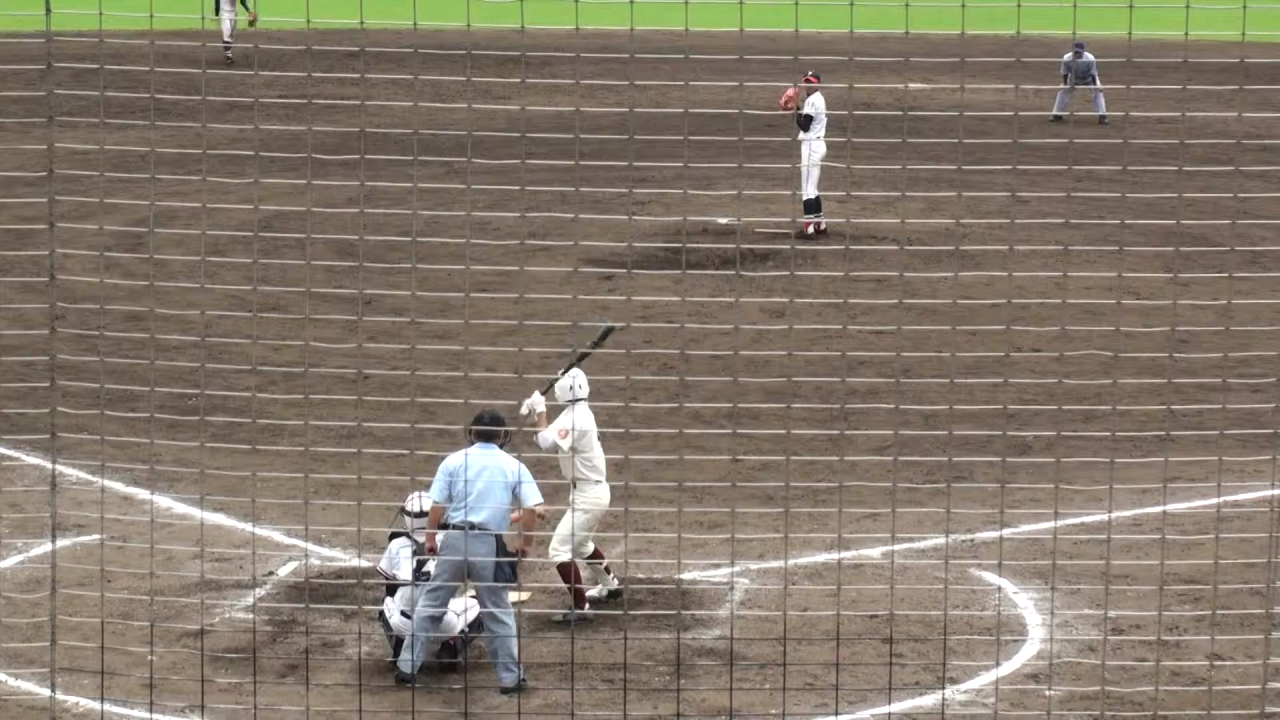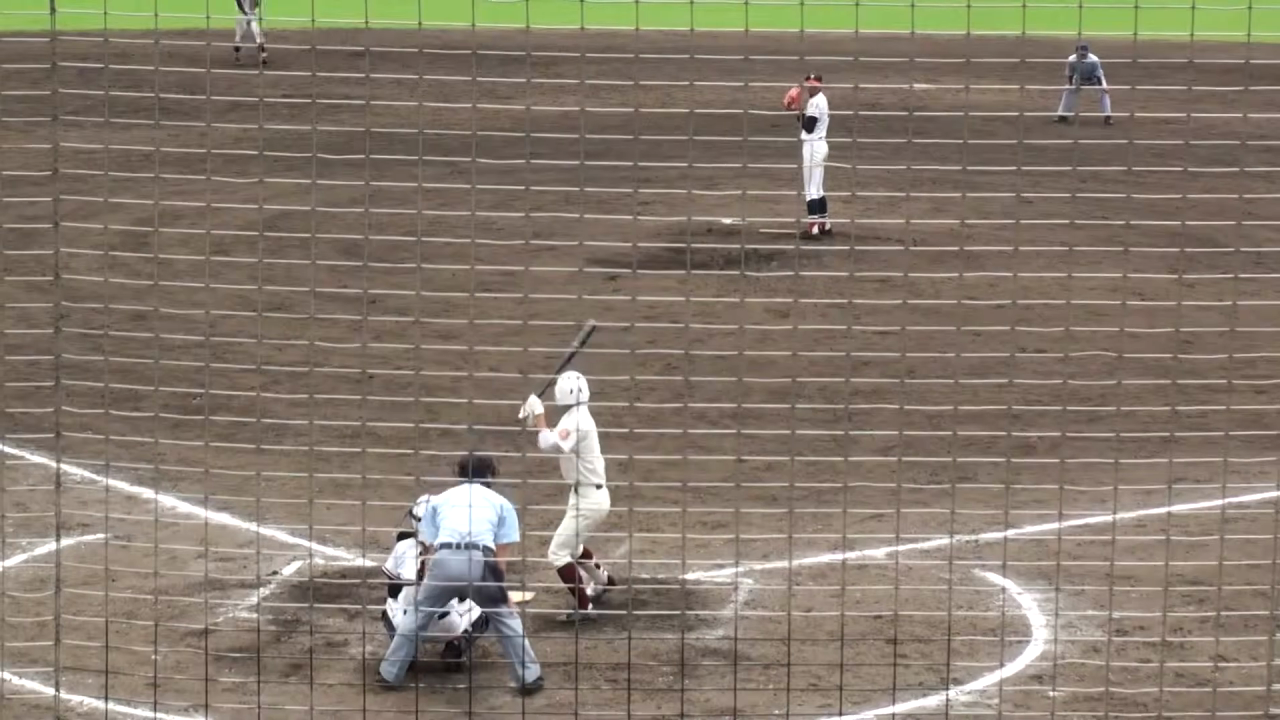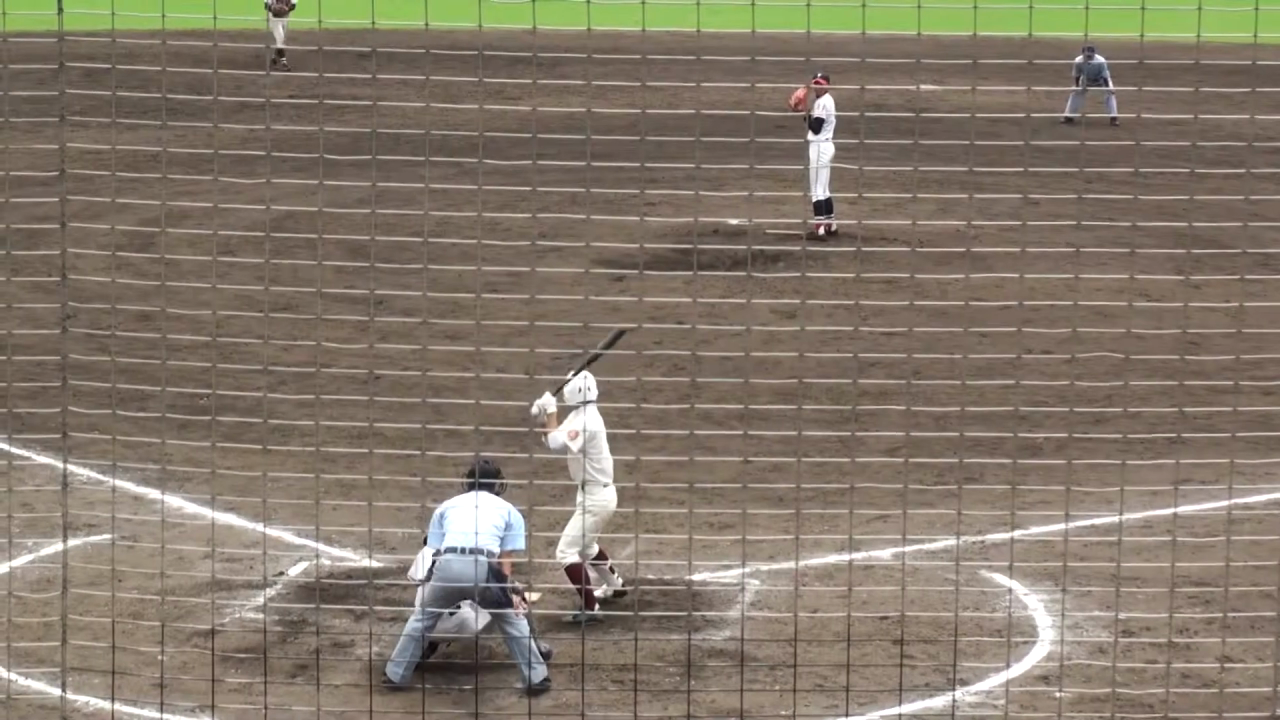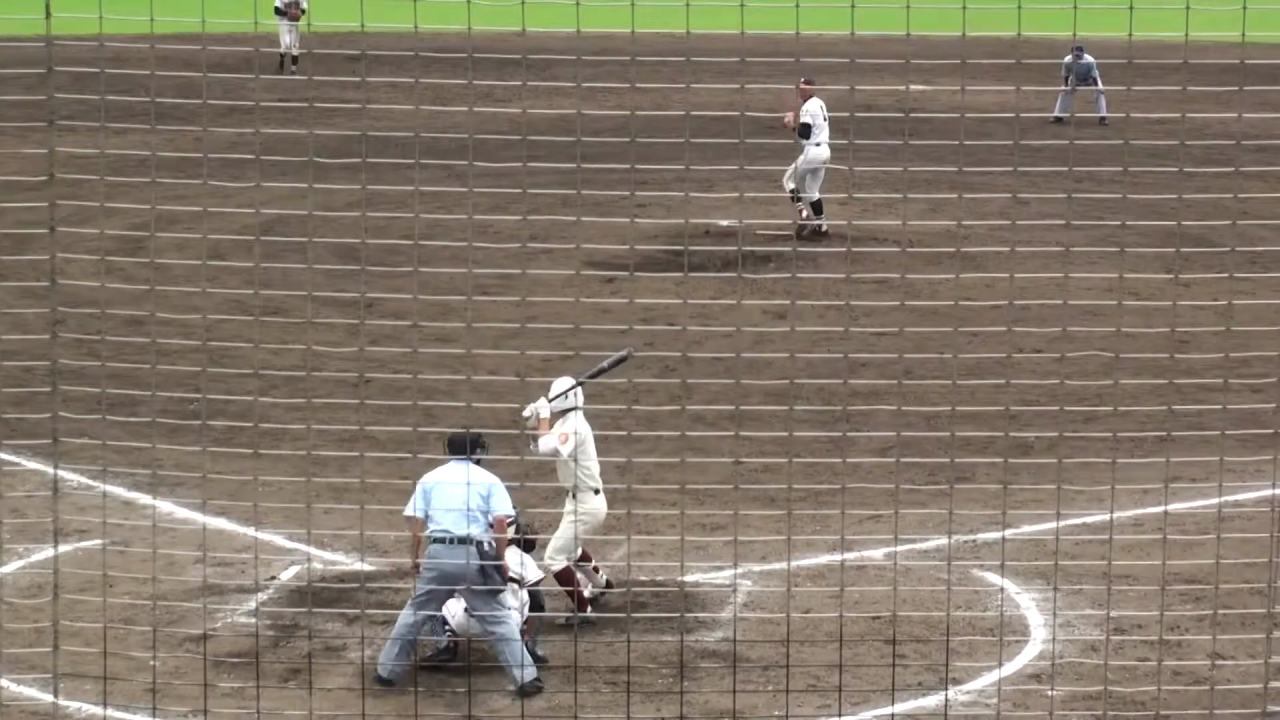
dt=0.7s
person 1, frame 1
left shoulder: (453, 461)
right shoulder: (513, 466)
left elbow: (437, 505)
right elbow: (531, 508)
left wrist: (430, 537)
right wrist: (525, 541)
left hip: (454, 540)
right hip: (489, 544)
left knee: (430, 603)
right knee: (498, 612)
left ankle: (407, 667)
right ankle: (510, 678)
person 1, frame 2
left shoulder: (439, 499)
right shoulder: (500, 502)
right elbow: (502, 551)
left wrist: (428, 579)
right wrist: (499, 587)
left hip: (444, 560)
right hip: (479, 562)
left knee: (417, 617)
right knee: (506, 618)
left ankle: (390, 675)
right ankle: (529, 678)
person 1, frame 3
left shoulder: (447, 505)
right shoulder: (508, 510)
left elbow: (435, 552)
right elbow: (505, 558)
right wrist: (507, 592)
left hip: (448, 566)
right hip: (483, 567)
left knee: (421, 618)
right knee: (513, 619)
left ankle: (395, 675)
right ankle: (536, 678)
person 1, frame 4
left shoulder: (430, 478)
right shoulder: (489, 480)
left elbow: (417, 522)
right elbow: (499, 522)
left wrist: (414, 558)
right wrist: (501, 557)
left hip: (436, 554)
right hip: (473, 555)
left knee: (414, 613)
right knee: (498, 617)
left ankle: (386, 672)
right ankle: (525, 677)
person 2, frame 1
left shoulder: (576, 417)
right shoulder: (576, 412)
left elbow: (546, 442)
right elbow: (548, 436)
left wrist: (540, 410)
right wrist: (534, 414)
left hip: (588, 494)
right hip: (591, 491)
left knee: (559, 549)
right knee: (580, 544)
left ankle: (580, 608)
right ankle: (610, 585)
person 2, frame 2
left shoulder: (577, 420)
right shoulder: (575, 417)
left elbow: (547, 443)
right elbow: (553, 443)
left wrist: (539, 413)
right wrist: (533, 420)
left hip: (588, 498)
right hip: (589, 495)
left knee: (558, 553)
right knee: (571, 545)
left ankle: (584, 608)
right ankle: (602, 580)
person 2, frame 3
left shoulder: (586, 420)
right shoulder: (582, 415)
left elbow: (556, 443)
right elbow: (556, 439)
left wrist: (551, 412)
right wrist: (544, 416)
left hip: (595, 496)
right hip: (597, 493)
left knee: (567, 551)
right knee: (585, 545)
left ankle: (590, 609)
right ankle: (615, 585)
person 2, frame 4
left shoulder: (574, 426)
right shoulder: (566, 422)
left elbow: (547, 449)
right elbow: (540, 446)
left wrist: (543, 417)
right wrist: (536, 421)
left hip: (586, 504)
right hip: (581, 500)
left knee: (554, 557)
right knee: (570, 548)
left ankle: (583, 612)
right ankle: (600, 583)
